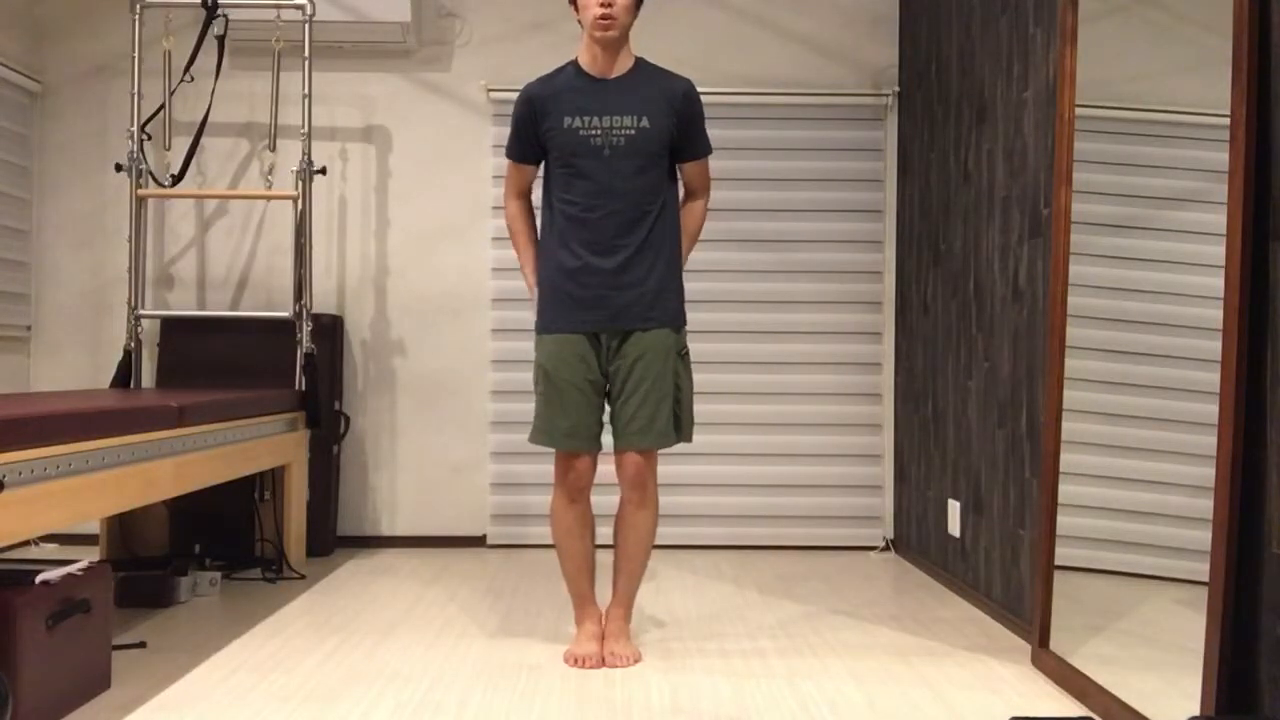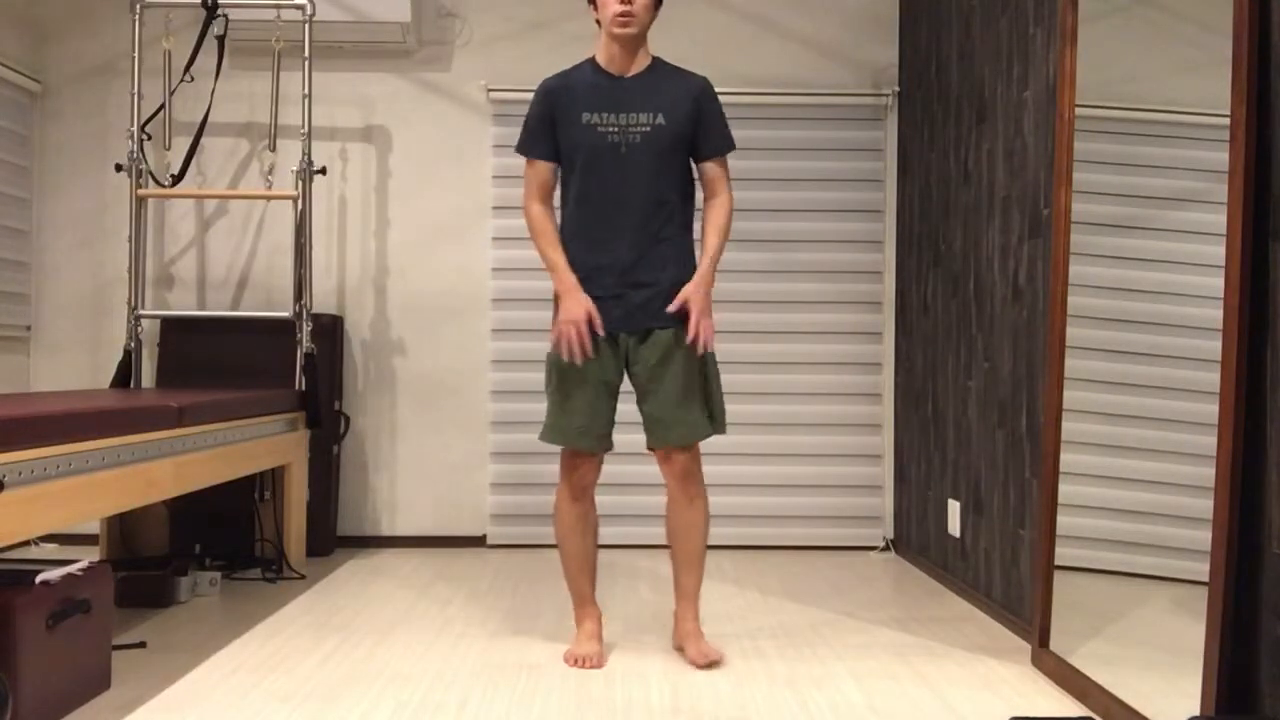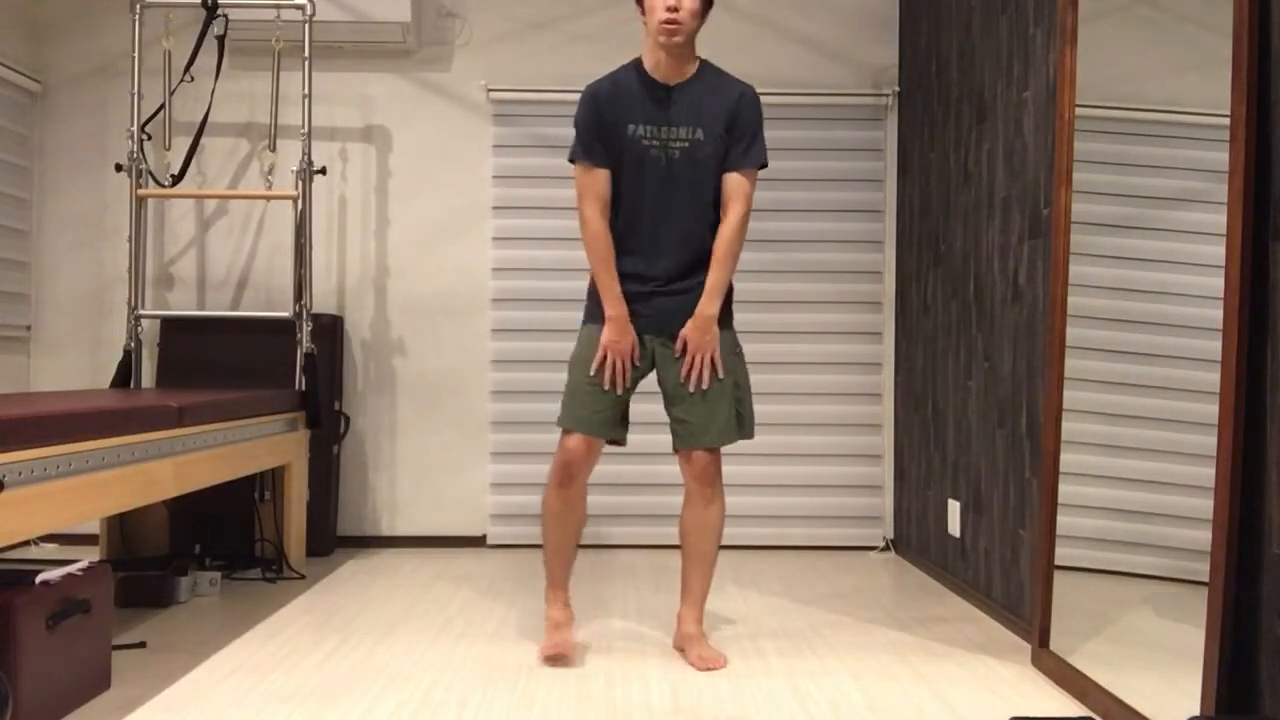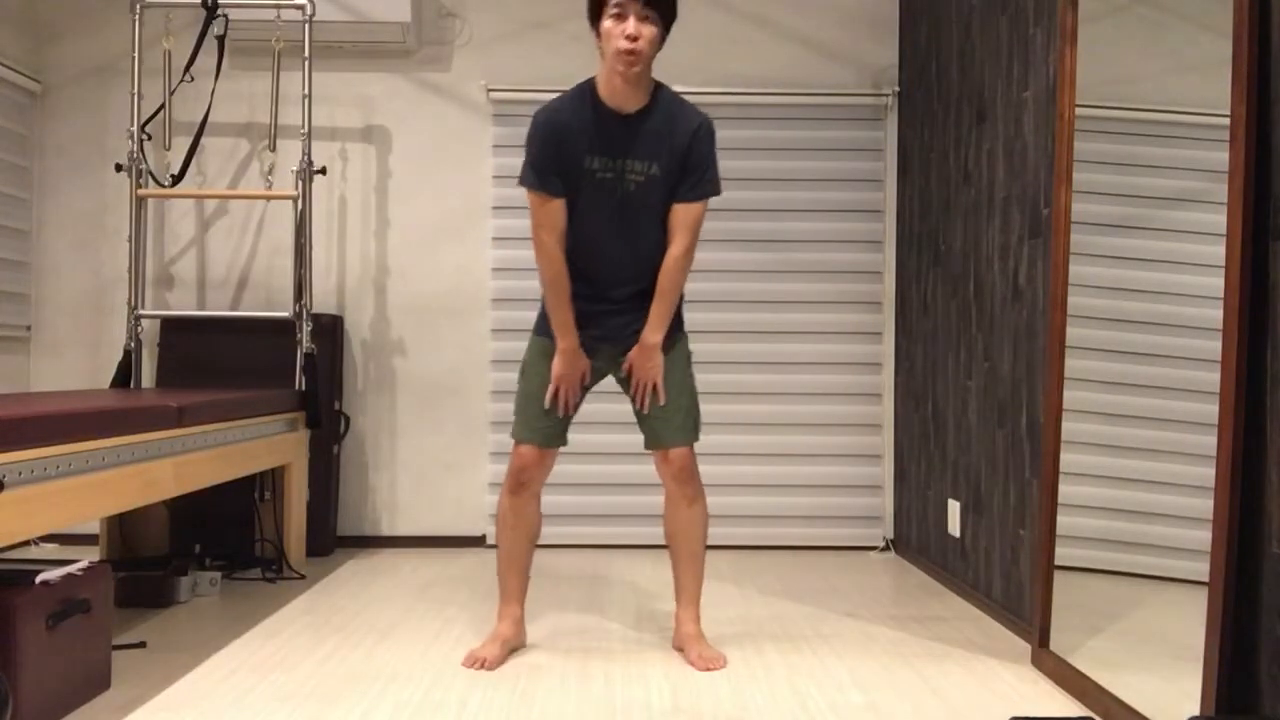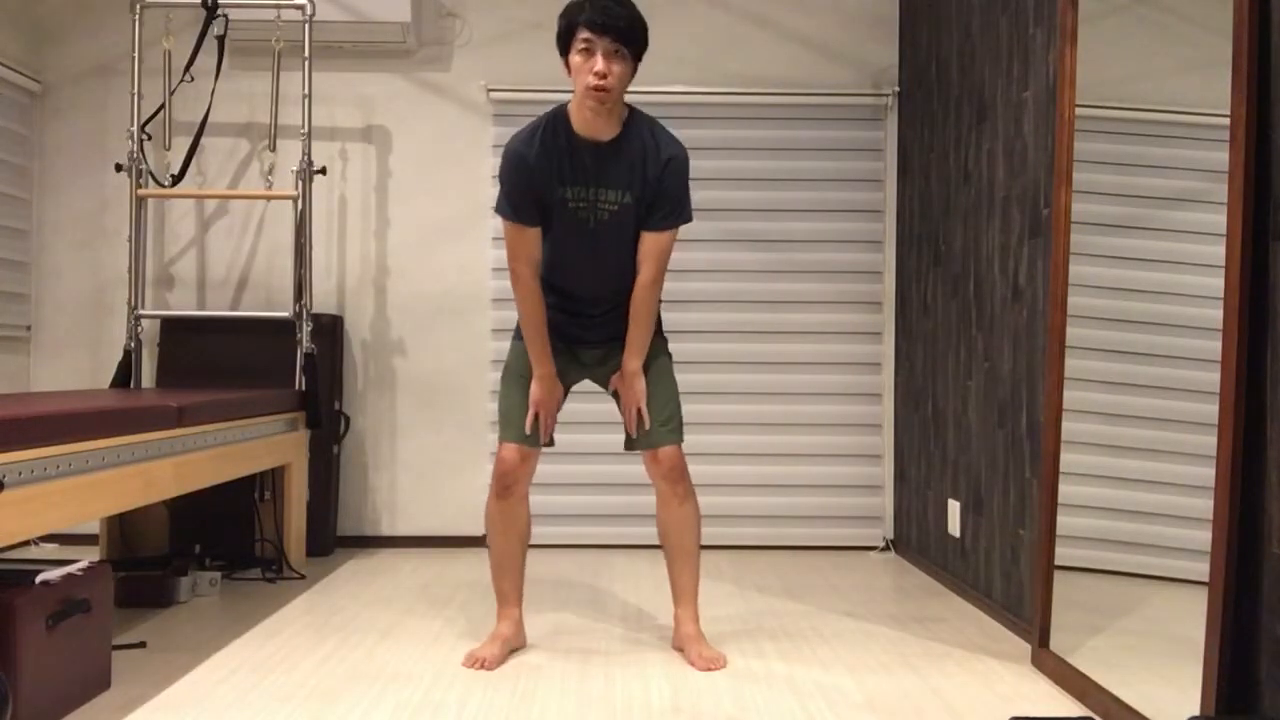
dt=0.5s
person 1, frame 1
left shoulder: (674, 95)
right shoulder: (541, 98)
left elbow: (696, 193)
right elbow: (517, 196)
left wrist: (662, 268)
right wrist: (538, 280)
left hip: (650, 316)
right hip: (567, 316)
left knee: (638, 472)
right knee: (573, 472)
left ankle: (620, 617)
right ankle: (585, 619)
person 1, frame 2
left shoulder: (691, 94)
right shoulder: (558, 94)
left elbow: (718, 194)
right elbow: (536, 200)
left wrist: (703, 280)
right wrist: (566, 288)
left hip: (667, 307)
right hip: (586, 308)
left knee: (682, 464)
right knee: (577, 470)
left ankle: (687, 619)
right ankle: (587, 619)
person 1, frame 3
left shoulder: (735, 101)
right shoulder: (605, 98)
left elbow: (734, 213)
right elbow: (593, 211)
left wrist: (707, 314)
right wrist: (616, 314)
left hip: (698, 313)
right hip: (616, 309)
left knee: (702, 466)
right knee: (572, 455)
left ankle: (690, 623)
right ankle: (557, 606)
person 1, frame 4
left shoulder: (689, 129)
right shoulder: (556, 122)
left elbow: (680, 244)
right elbow: (548, 243)
left wrist: (652, 341)
right wrist: (567, 345)
left hip: (653, 322)
right hip: (567, 320)
left knee: (680, 466)
right knee: (525, 465)
left ankle: (688, 624)
right ankle: (510, 620)
person 1, frame 5
left shoulder: (663, 154)
right shoulder: (528, 150)
left elbow: (649, 272)
right elbow: (523, 270)
left wrist: (632, 366)
right wrist: (543, 372)
left hip: (631, 330)
right hip: (548, 328)
left knee: (669, 464)
right knee: (510, 467)
left ankle: (687, 623)
right ankle: (509, 622)
